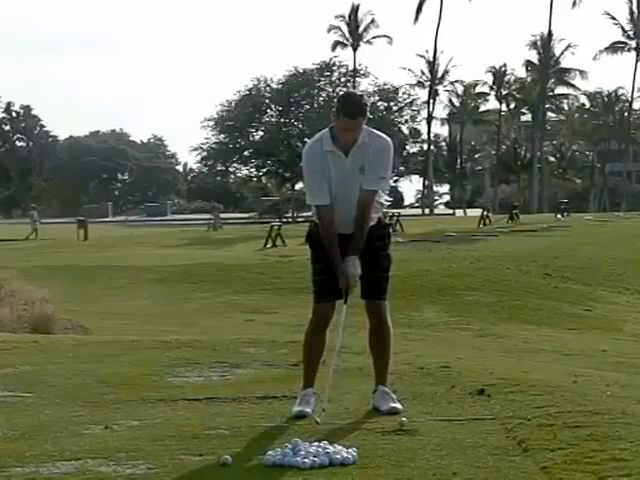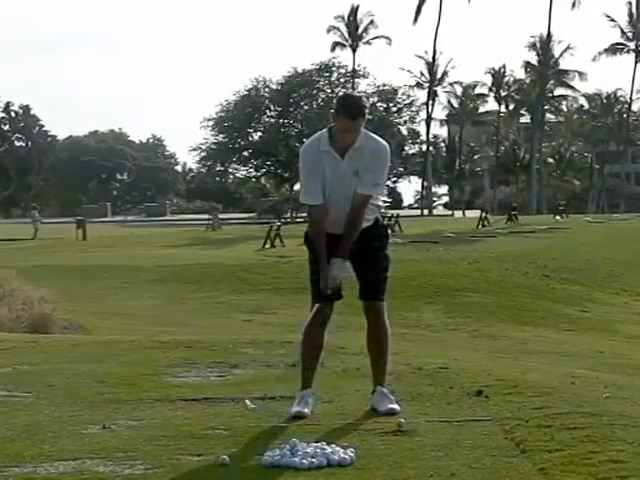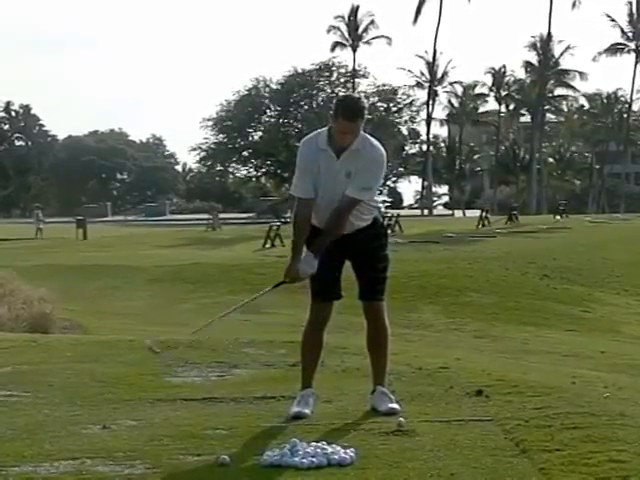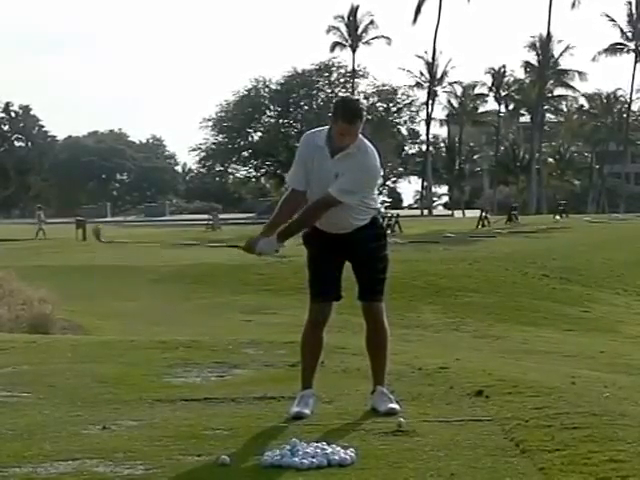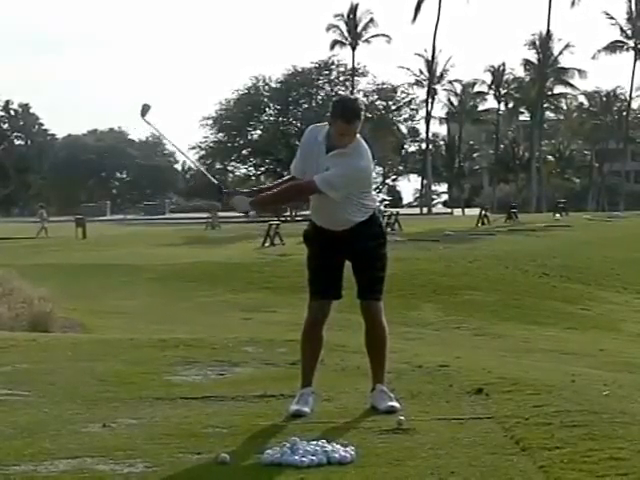
dt=1s
person 1, frame 1
left shoulder: (381, 145)
right shoulder: (313, 151)
left elbow: (366, 205)
right elbow: (324, 213)
left wrist: (355, 256)
right wrist: (339, 265)
left hip: (370, 232)
right hip: (327, 235)
left knee: (378, 310)
right knee: (321, 313)
left ankle: (382, 389)
right ankle: (307, 391)
person 1, frame 2
left shoulder: (378, 150)
right shoulder: (311, 150)
left elbow: (359, 207)
right elbow: (316, 212)
left wrist: (342, 259)
right wrist: (323, 264)
left hip: (367, 233)
right hip: (325, 234)
left knee: (376, 311)
right knee: (320, 313)
left ankle: (380, 390)
right ankle: (306, 391)
person 1, frame 3
left shoulder: (374, 154)
right shoulder: (310, 147)
left elbow: (345, 209)
right elbow: (303, 205)
left wrist: (314, 254)
right wrist: (296, 255)
left hip: (365, 233)
right hip: (322, 233)
left knee: (375, 311)
right knee: (318, 314)
left ankle: (380, 389)
right ankle: (306, 391)
person 1, frame 4
left shoulder: (366, 161)
right shoulder: (309, 142)
left elbow: (320, 206)
right elbow: (296, 194)
left wrist: (278, 239)
right wrist: (265, 232)
left hip: (364, 235)
right hip: (323, 236)
left knee: (374, 312)
right knee: (317, 315)
left ankle: (380, 390)
right ankle: (306, 391)
person 1, frame 5
left shoulder: (358, 163)
right shoulder: (313, 134)
left elbow: (300, 191)
right elbow: (296, 178)
left wrist: (253, 203)
right wrist: (254, 192)
left hip: (363, 233)
right hip: (323, 233)
left knee: (372, 310)
right knee: (316, 312)
left ankle: (378, 388)
right ankle: (306, 390)
